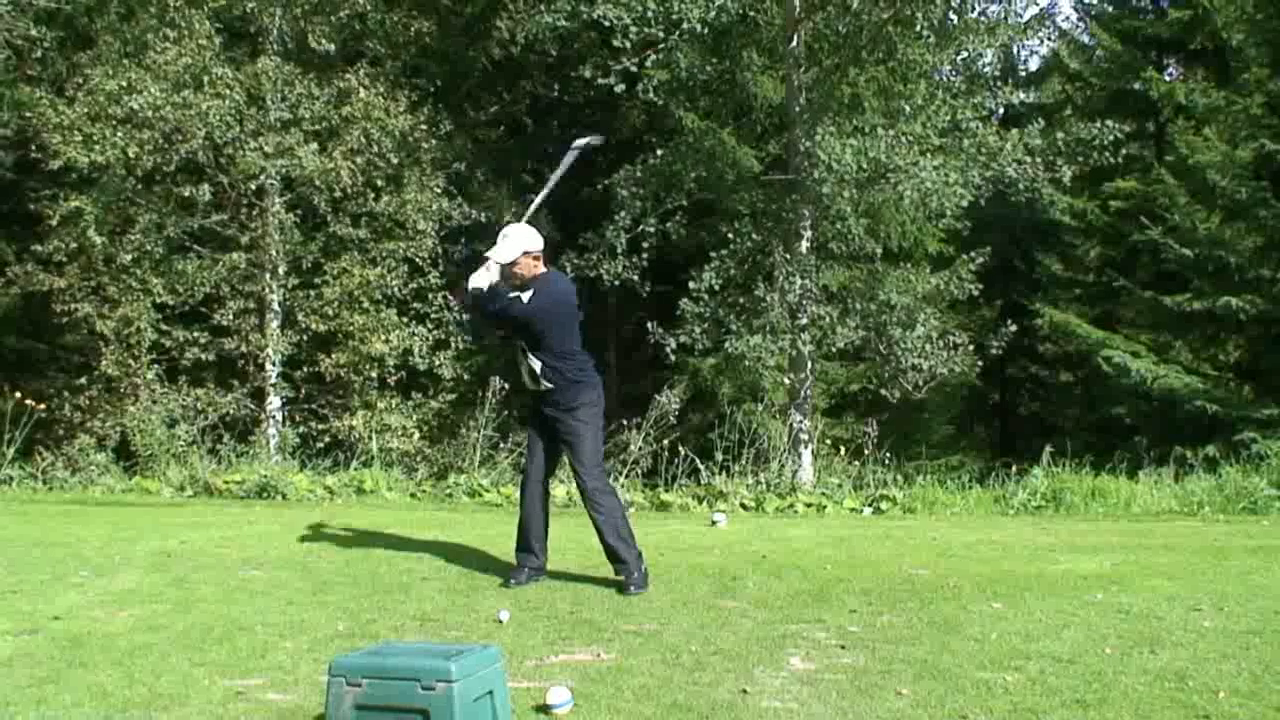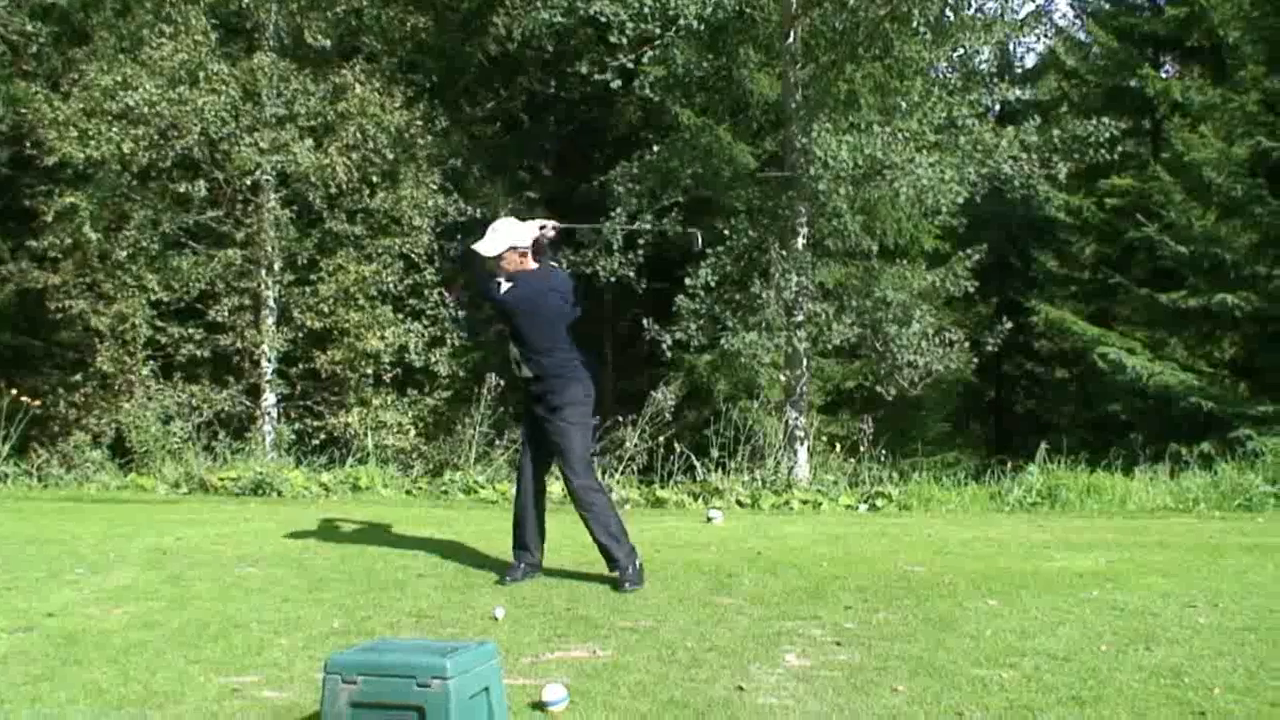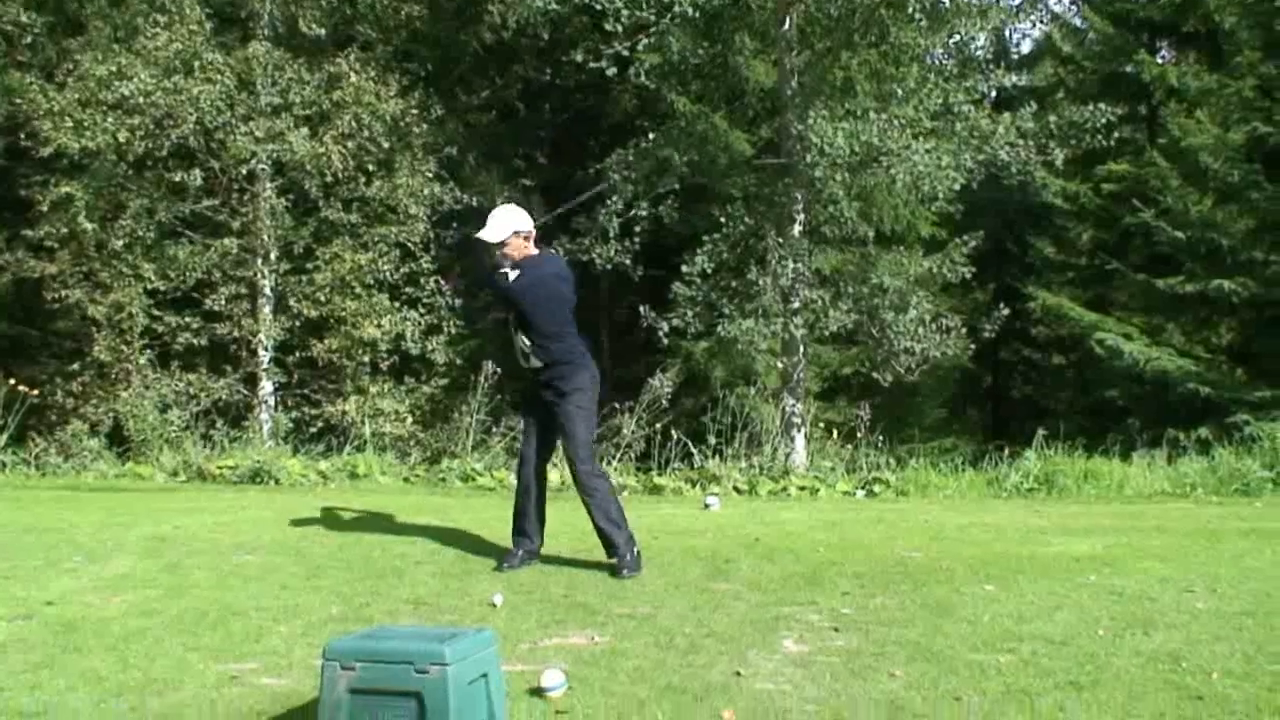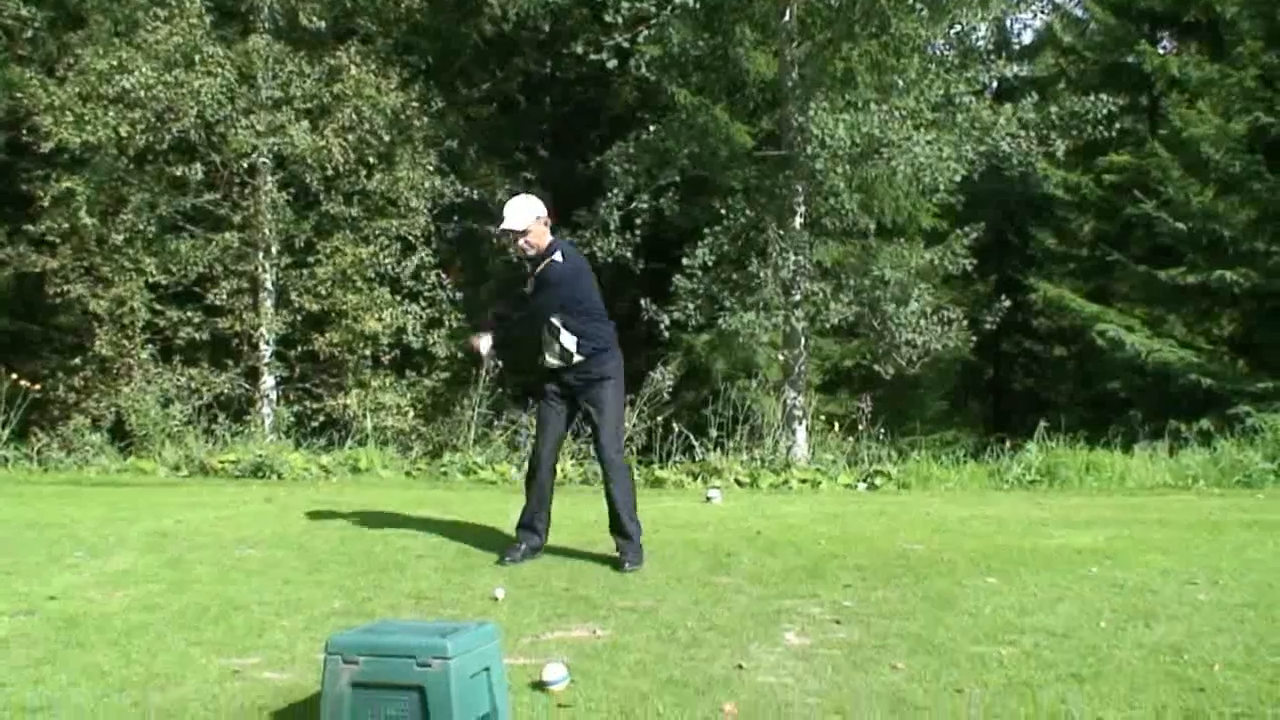
dt=0.2s
person 1, frame 1
left shoulder: (530, 305)
right shoulder: (556, 282)
left elbow: (487, 306)
left wrist: (487, 278)
right wrist: (496, 276)
left hip: (577, 401)
right hip: (547, 399)
left knee: (593, 483)
right knee: (533, 480)
left ankle: (632, 567)
right ankle: (531, 561)
person 1, frame 2
left shoulder: (510, 295)
right shoulder: (556, 277)
left elbow: (489, 280)
left wrist: (534, 238)
left hip: (565, 397)
right hip: (544, 394)
left knee: (580, 481)
right knee: (529, 476)
left ankle: (626, 562)
right ankle: (527, 558)
person 1, frame 3
left shoulder: (517, 284)
right shoulder: (553, 263)
left elbow: (494, 275)
left hip: (571, 382)
right hip: (546, 381)
left knee: (584, 467)
right knee: (530, 463)
left ankle: (624, 549)
right ankle: (527, 544)
person 1, frame 4
left shoulder: (562, 267)
right shoulder: (544, 261)
left elbow: (531, 319)
left wrist: (493, 339)
left hip: (598, 370)
right hip: (558, 373)
left knee: (610, 455)
right knee: (543, 456)
left ankle: (629, 542)
right ankle: (531, 537)
